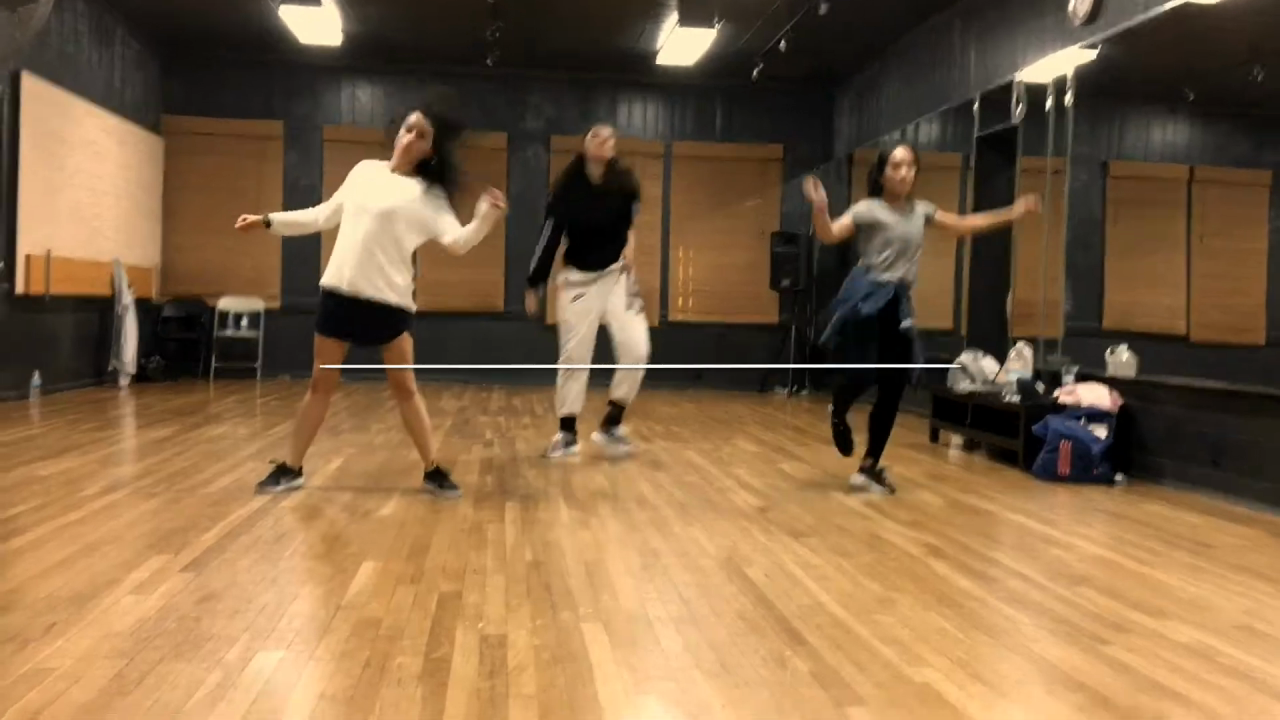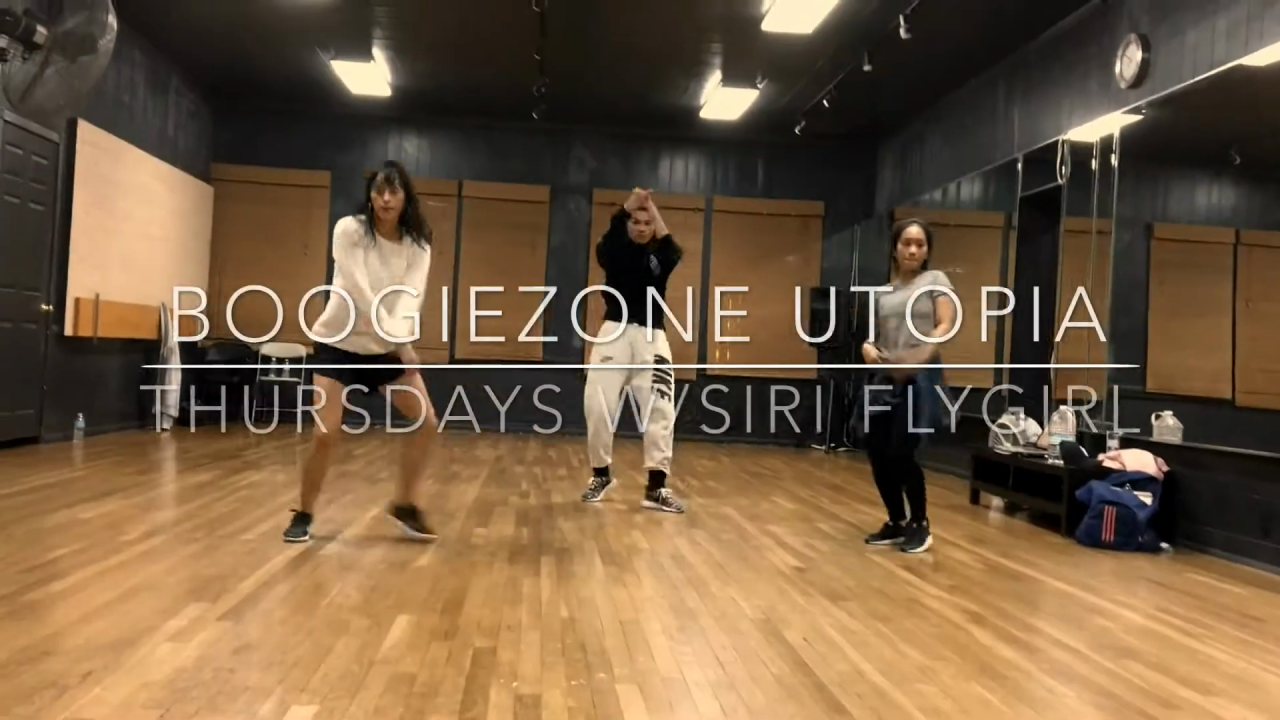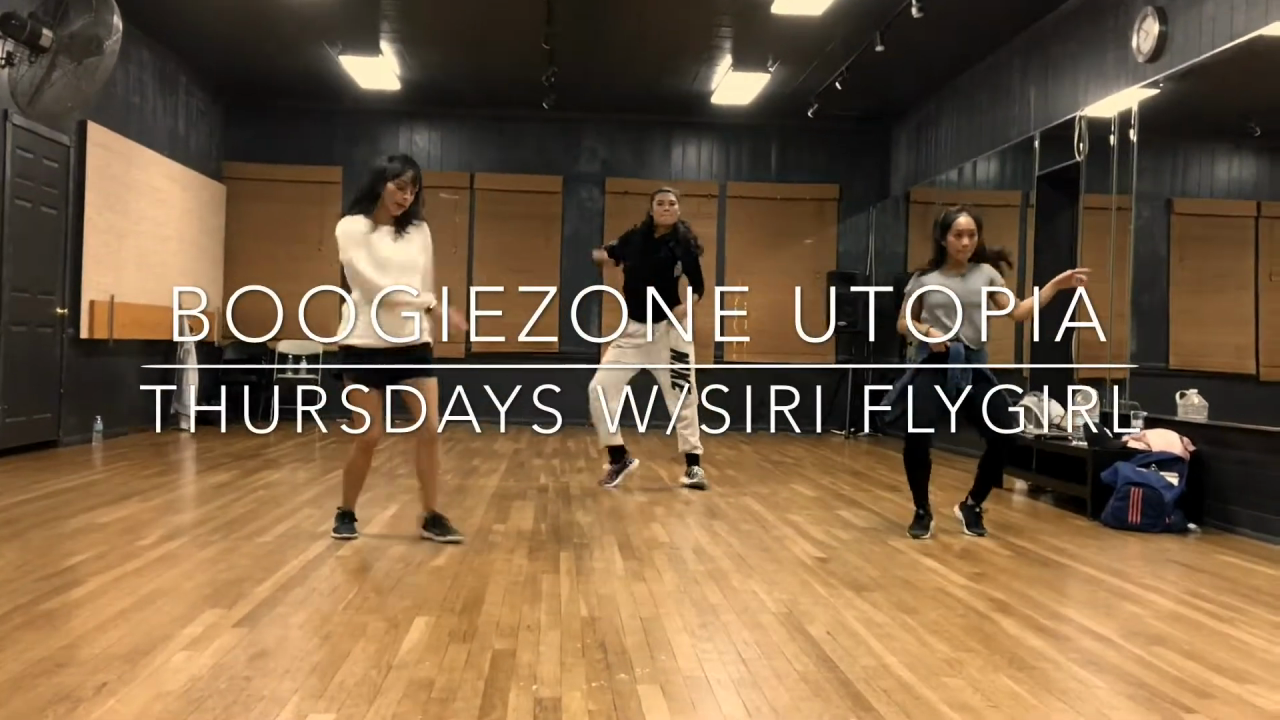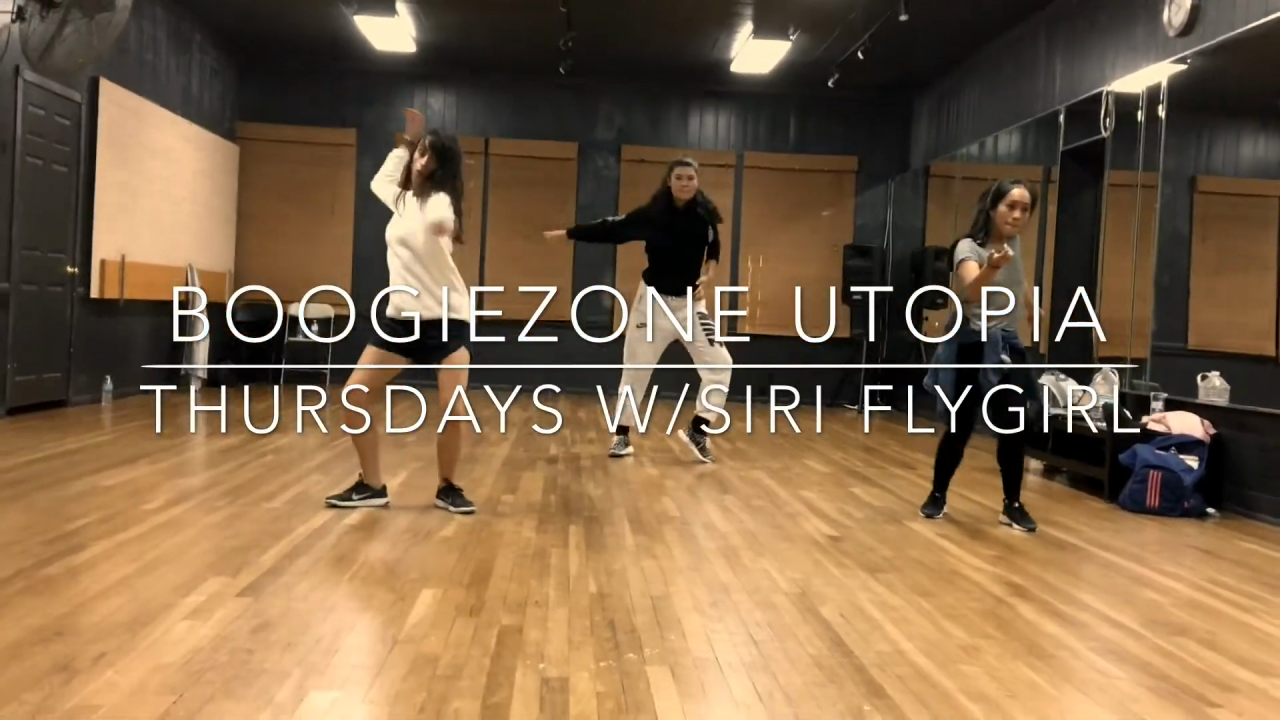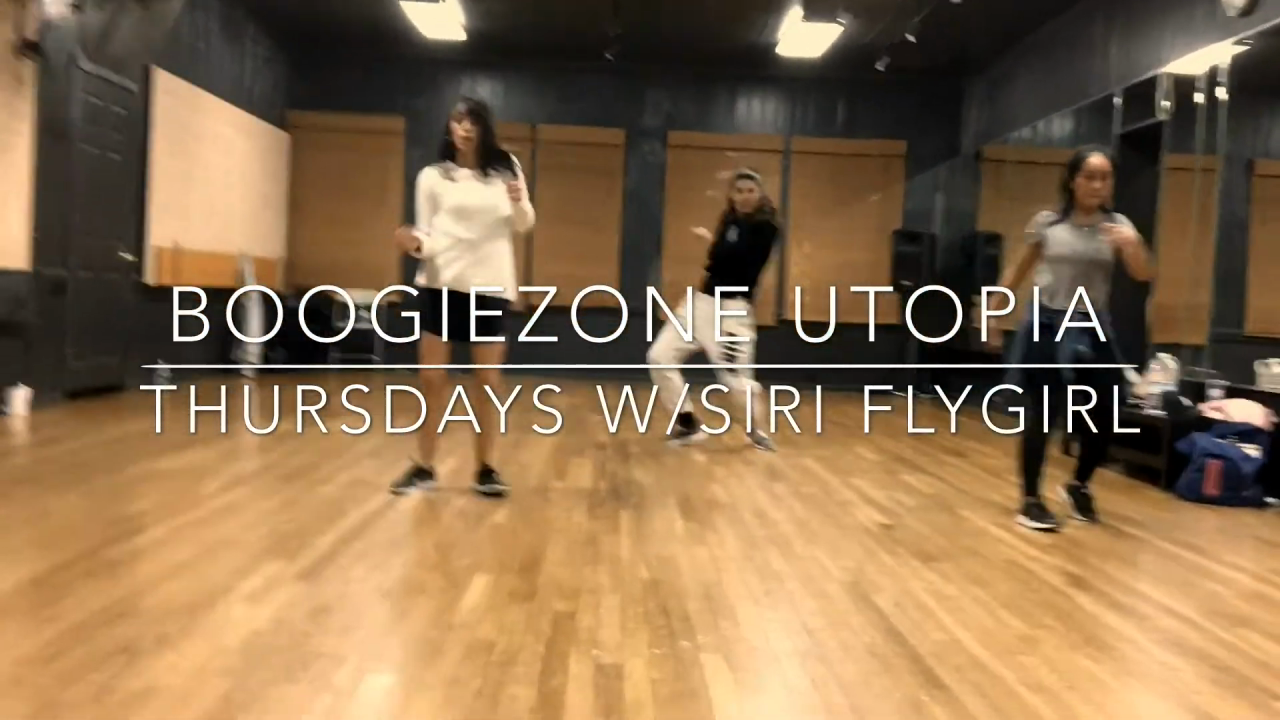
dt=1s
person 1, frame 1
left shoulder: (427, 195)
right shoulder: (364, 171)
left elbow: (455, 240)
right elbow: (326, 216)
left wrist: (485, 216)
right wrist: (268, 222)
left hip: (387, 300)
right hip: (338, 292)
left knee: (405, 389)
right knee: (321, 384)
left ankle: (433, 472)
right ankle: (290, 469)
person 1, frame 2
left shoulder: (418, 249)
right shoulder: (349, 230)
left elbow: (411, 299)
right elbow: (359, 291)
left wrist: (401, 336)
right wrist: (390, 338)
left hip: (387, 348)
right hip: (339, 342)
left knee: (426, 423)
right knee: (327, 433)
left ankle: (406, 505)
right ankle: (304, 514)
person 1, frame 3
left shoulder: (417, 231)
right shoulder: (351, 228)
right elbow: (375, 284)
right wrist: (434, 307)
left hip: (412, 341)
right hip: (366, 343)
left knee: (430, 427)
right knee: (368, 436)
left ankle: (431, 517)
right ankle: (346, 512)
person 1, frame 4
left shoulder: (440, 200)
right shoulder: (404, 197)
left elbow: (441, 218)
right elbow: (381, 181)
left wrist: (442, 226)
right wrist: (406, 143)
left hip: (446, 319)
right hip: (400, 317)
right knee: (355, 395)
left ankle: (448, 487)
right ankle: (372, 485)
person 1, frame 5
left shoulder: (507, 171)
right shoulder: (433, 177)
left elbow: (524, 222)
right elbow: (427, 231)
left wrist: (520, 208)
right wrist: (416, 242)
left hip: (492, 289)
right hip: (441, 286)
left knee: (488, 381)
right knee: (431, 379)
left ankle: (486, 468)
right ankle: (424, 468)
person 2, frame 1
left shoulder: (920, 210)
right shoulder: (870, 209)
left elbow: (963, 225)
right elbow: (830, 235)
left wrist: (1010, 214)
right wrist: (820, 207)
left hip: (896, 302)
right hip: (867, 296)
left knee: (892, 387)
right knee: (861, 373)
left ankle: (870, 466)
right ankle: (839, 411)
person 2, frame 2
left shoulder: (935, 281)
right shoulder: (882, 291)
left elbow: (945, 328)
right elbow: (872, 332)
left wrist: (919, 356)
right wrist: (868, 348)
left hip: (920, 375)
right hip: (883, 377)
left knee: (900, 451)
right knee: (878, 452)
left ankle: (920, 525)
right ankle: (899, 524)
person 2, frame 3
left shoulder: (986, 274)
right shoulder: (924, 279)
left elbow: (1016, 313)
right elbow: (903, 323)
left wrist: (1056, 286)
right wrist: (927, 332)
left hip: (973, 366)
right hip: (932, 365)
left knee: (1002, 440)
right knee: (917, 437)
left ankle: (971, 506)
right ankle: (923, 514)
person 2, frame 4
left shoulder: (1012, 244)
right shoulder: (968, 248)
right elbow: (974, 290)
left wrist: (1027, 304)
right wrist: (993, 266)
left hip: (1006, 345)
right hip: (969, 344)
left knee: (1011, 426)
right knee: (959, 430)
left ankle: (1011, 504)
right ankle: (939, 492)
person 2, frame 5
left shoulder: (1117, 225)
right shoulder: (1047, 223)
left elbow: (1144, 273)
right elbow: (1020, 269)
left wrist: (1132, 245)
left hip: (1091, 328)
right hip: (1046, 324)
left knee: (1103, 415)
right knee: (1040, 416)
left ankle: (1078, 485)
right ankle: (1030, 501)
person 3, frame 1
left shoulder: (625, 184)
right shoulder: (568, 188)
right elbow: (551, 236)
left wrist: (630, 247)
right wrist: (535, 285)
left hip: (616, 275)
right hip: (577, 278)
left knee: (636, 346)
right knee: (574, 356)
left ankle: (611, 424)
right ankle: (567, 433)
person 3, frame 2
left shoulder: (659, 255)
right shoulder: (614, 252)
left elbow: (672, 255)
right elbow: (605, 248)
left wrist: (654, 214)
right wrist: (622, 212)
left hip: (652, 335)
right hip: (616, 332)
left knee: (660, 409)
right knee: (598, 406)
left ankle: (657, 487)
right ankle: (600, 475)
person 3, frame 3
left shoulder: (686, 246)
right shoulder: (635, 238)
left elbow: (698, 286)
right elbow: (614, 252)
left wrist: (685, 308)
right wrist: (601, 255)
left hip: (669, 329)
right hip: (632, 329)
left knee: (682, 397)
right knee: (600, 388)
left ankle: (692, 464)
right ankle: (618, 458)
person 3, frame 4
left shoulder: (704, 214)
right shoulder: (650, 214)
left elbow: (713, 249)
right elbow: (611, 229)
left wrist: (709, 273)
right wrist: (569, 233)
left hip: (689, 301)
right hip: (652, 300)
left knee: (719, 364)
right knee: (635, 371)
left ankle: (698, 430)
right ankle: (623, 434)
person 3, frame 5
left shoulder: (765, 227)
right shoulder: (732, 222)
left elbow: (730, 254)
right elbow: (723, 258)
left wrist: (711, 239)
left hip: (733, 310)
right hip: (702, 301)
left knee: (738, 382)
right knee: (659, 356)
left ankle: (755, 427)
right ankle: (687, 422)
